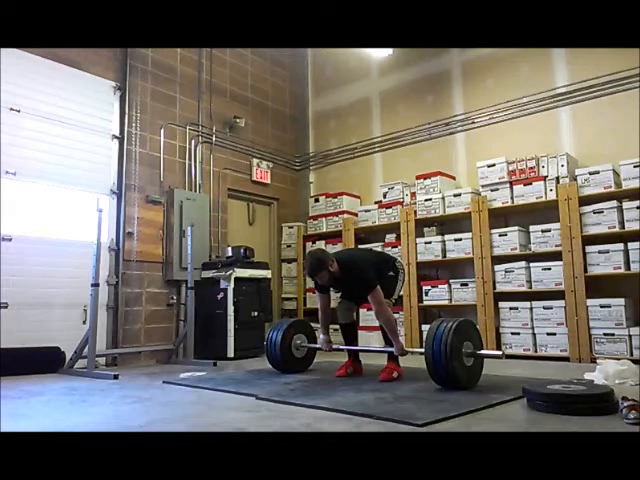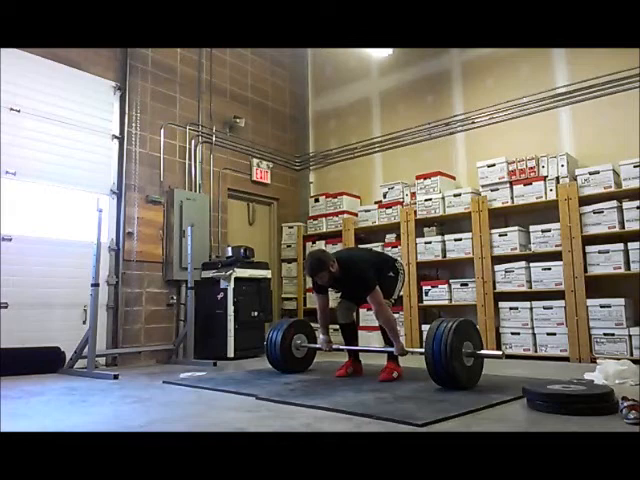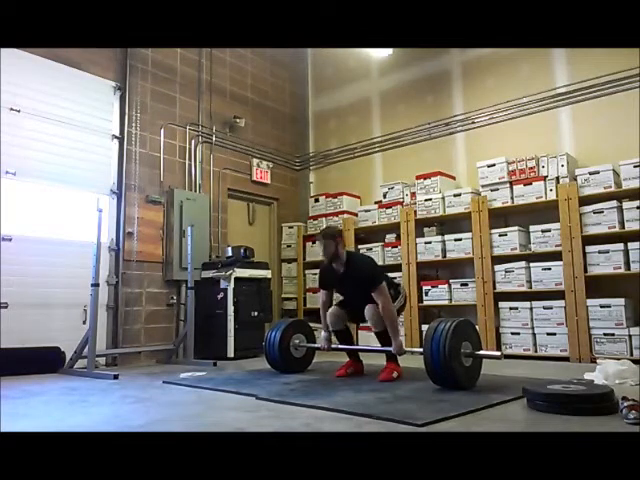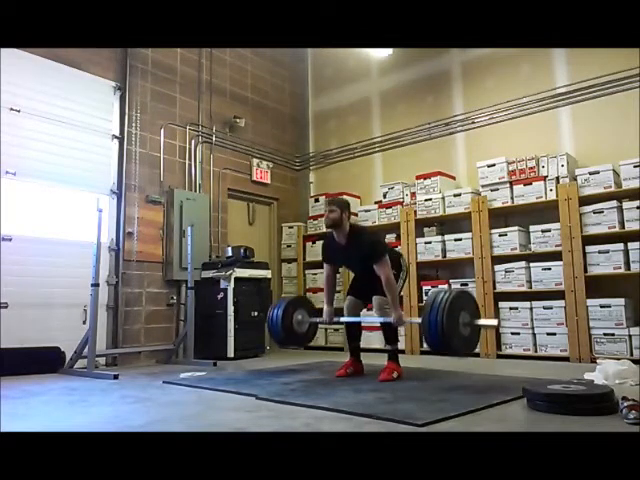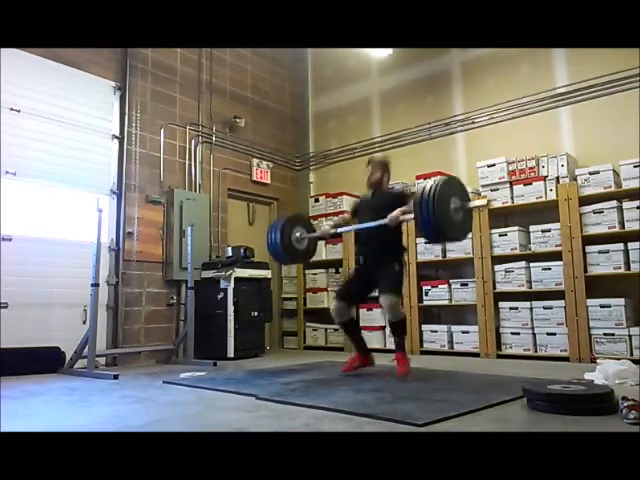
dt=0.7s
person 1, frame 1
left shoulder: (358, 270)
right shoulder: (322, 274)
left elbow: (379, 307)
right elbow: (324, 307)
left wrist: (397, 342)
right wrist: (324, 335)
left hip: (390, 270)
left knee: (383, 305)
right knee: (343, 309)
left ankle: (393, 363)
right ankle: (354, 361)
person 1, frame 2
left shoulder: (358, 270)
right shoulder: (320, 274)
left elbow: (379, 308)
right elbow: (322, 307)
left wrist: (397, 342)
right wrist: (324, 335)
left hip: (389, 271)
left knee: (382, 306)
right knee: (343, 309)
left ankle: (393, 363)
right ankle: (354, 361)
person 1, frame 3
left shoulder: (363, 266)
right shoulder: (326, 271)
left elbow: (384, 303)
right elbow: (325, 302)
left wrist: (396, 340)
right wrist: (325, 333)
left hip: (393, 296)
left knee: (372, 312)
right knee: (333, 314)
left ankle: (392, 363)
right ankle: (355, 361)
person 1, frame 4
left shoulder: (366, 239)
right shoulder: (329, 244)
left elbow: (385, 275)
right elbow: (329, 276)
left wrist: (396, 310)
right wrist: (328, 306)
left hip: (392, 268)
right hip: (364, 272)
left knee: (380, 304)
right knee: (350, 307)
left ankle: (393, 363)
right ankle: (355, 361)
person 1, frame 5
left shoulder: (395, 196)
right shoulder: (362, 203)
left elbow: (416, 208)
right elbow: (348, 218)
left wrist: (400, 212)
right wrist: (331, 226)
left hip: (389, 262)
right hip: (364, 265)
left knee: (390, 302)
right knee: (339, 307)
left ankle: (401, 354)
right ankle: (363, 354)
